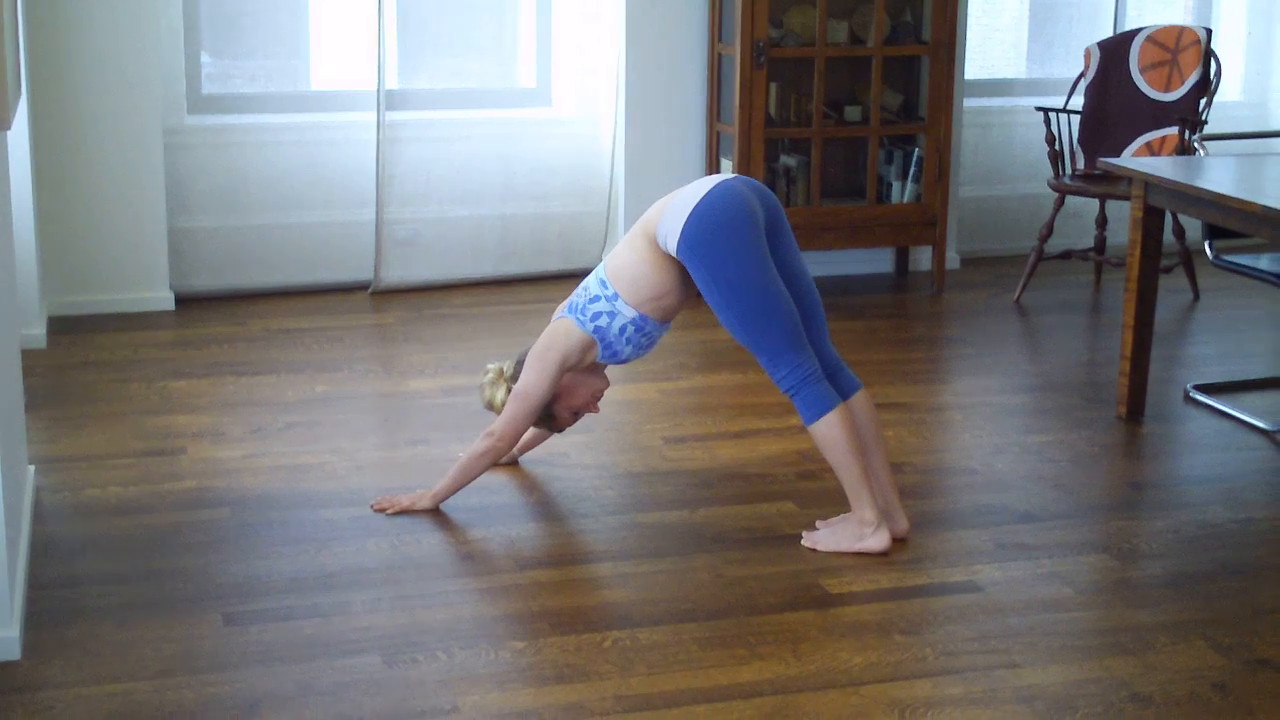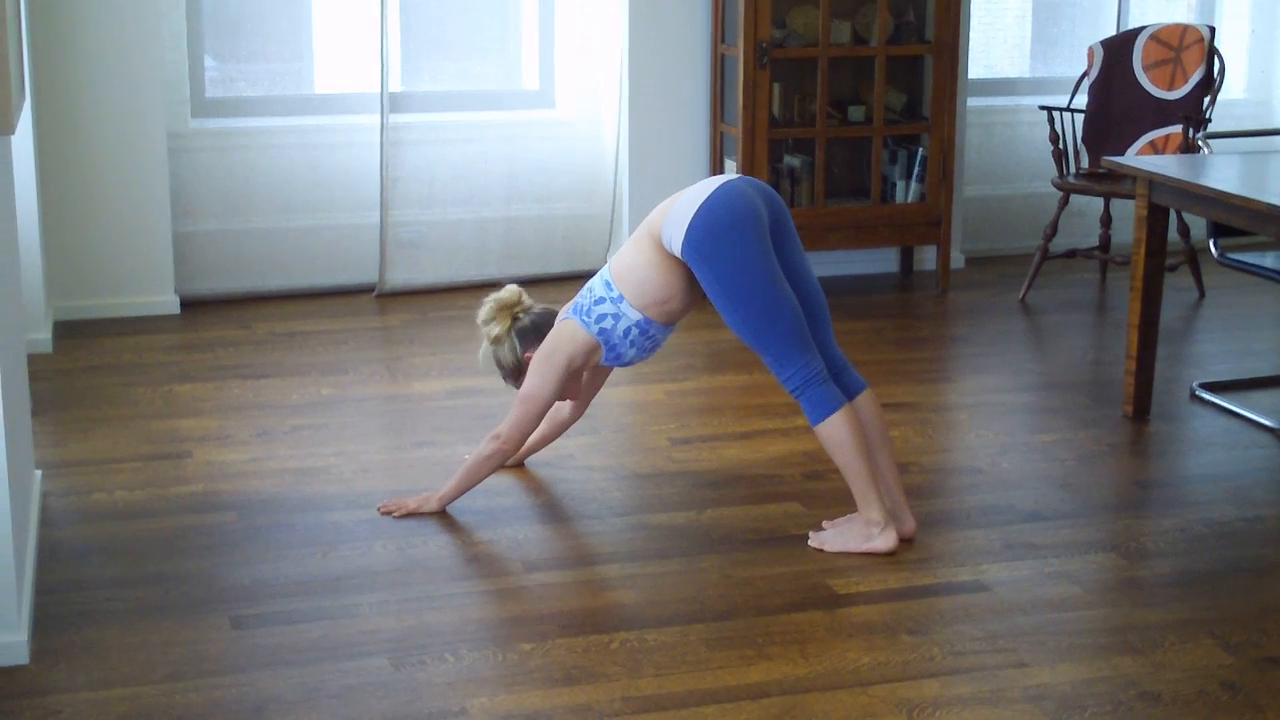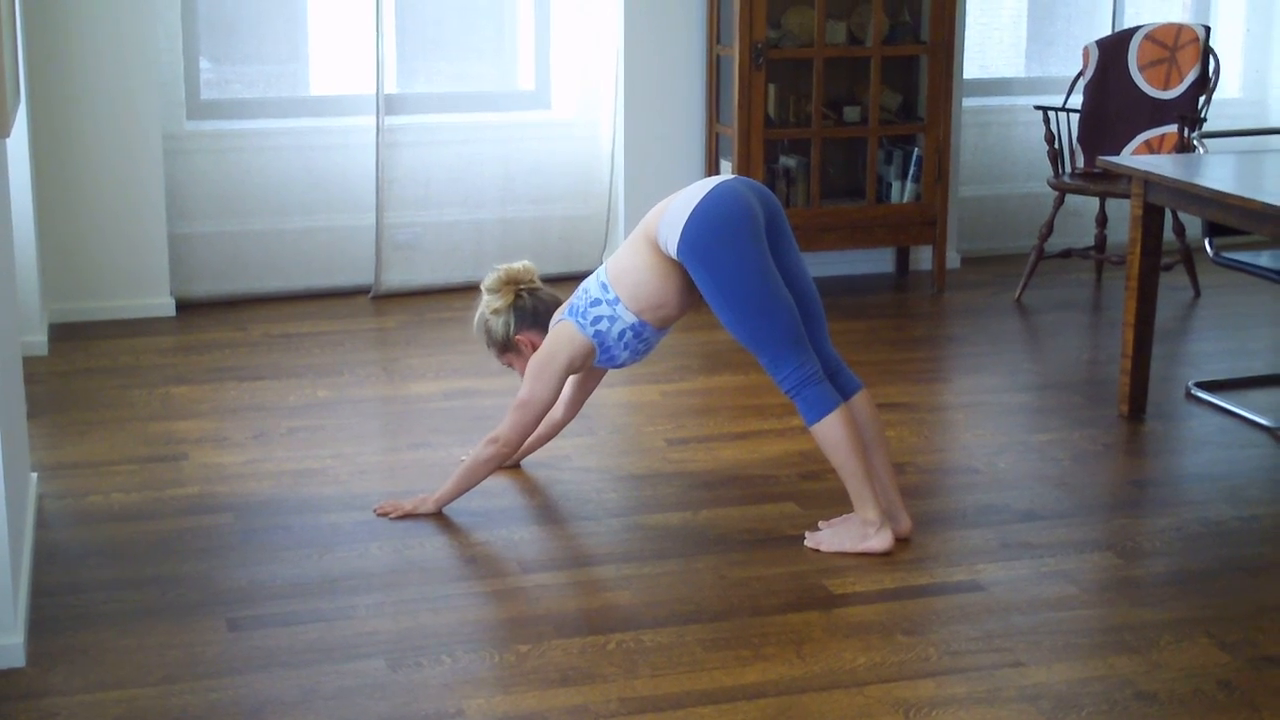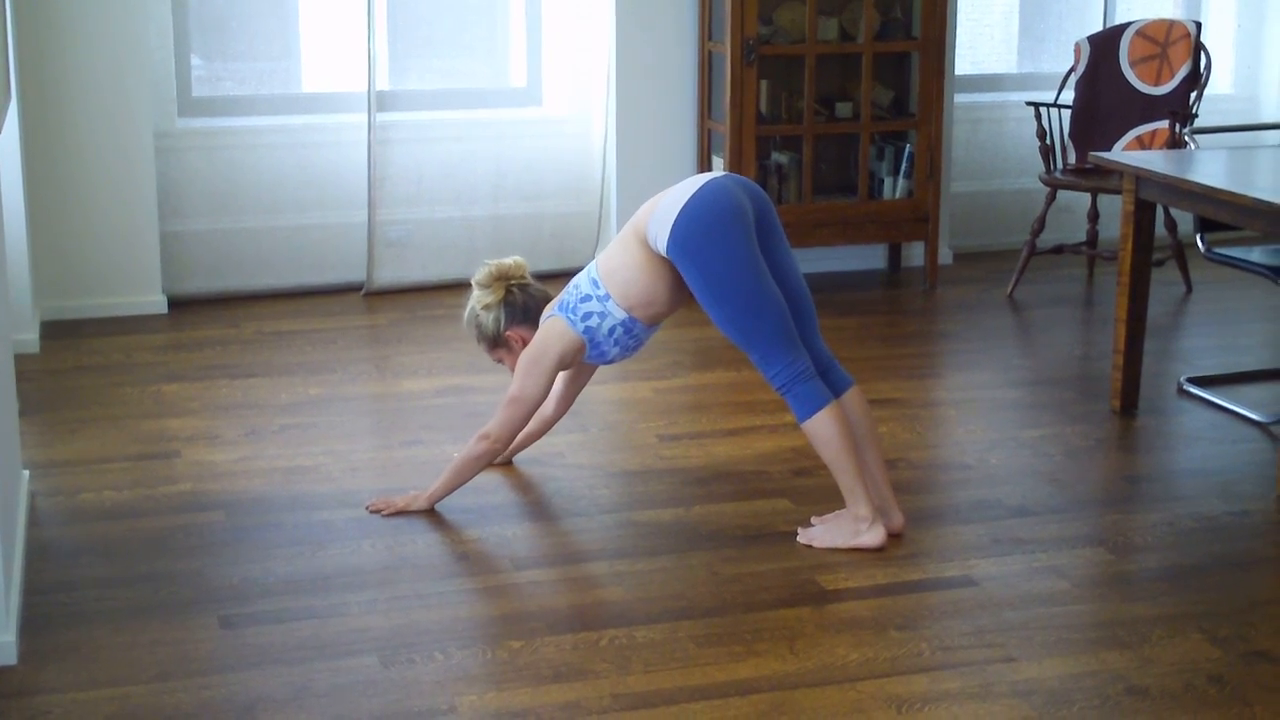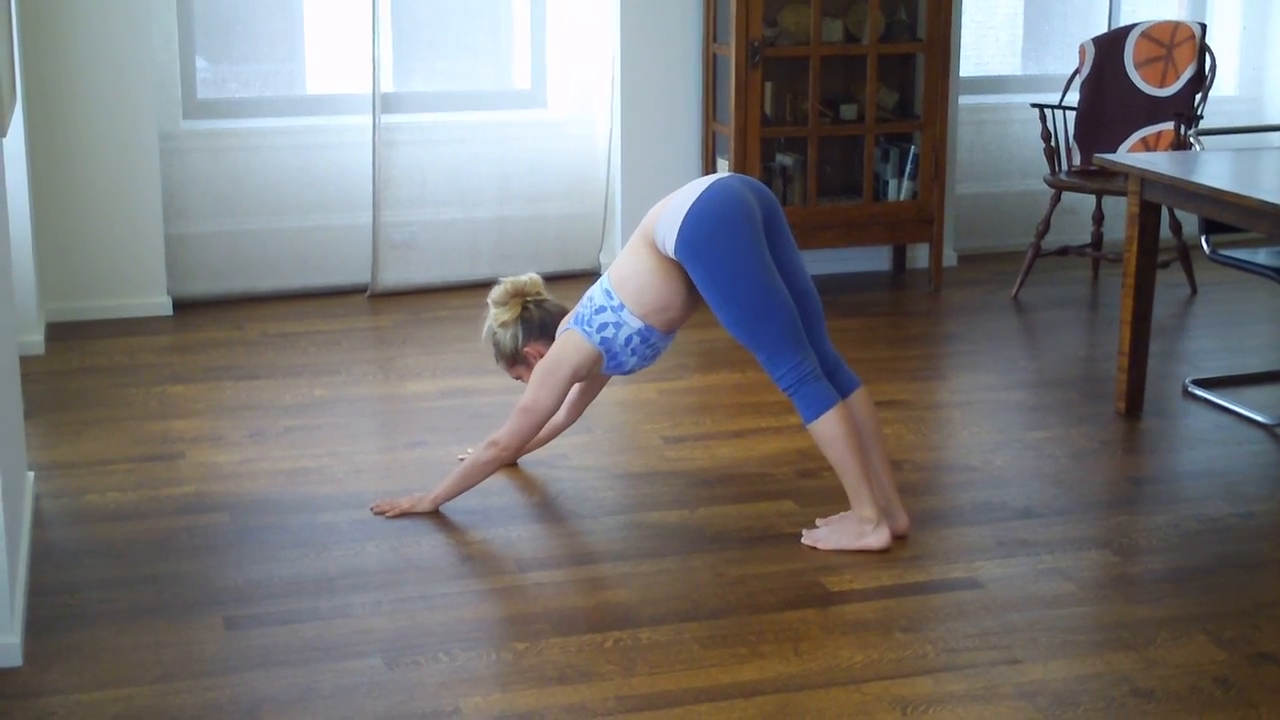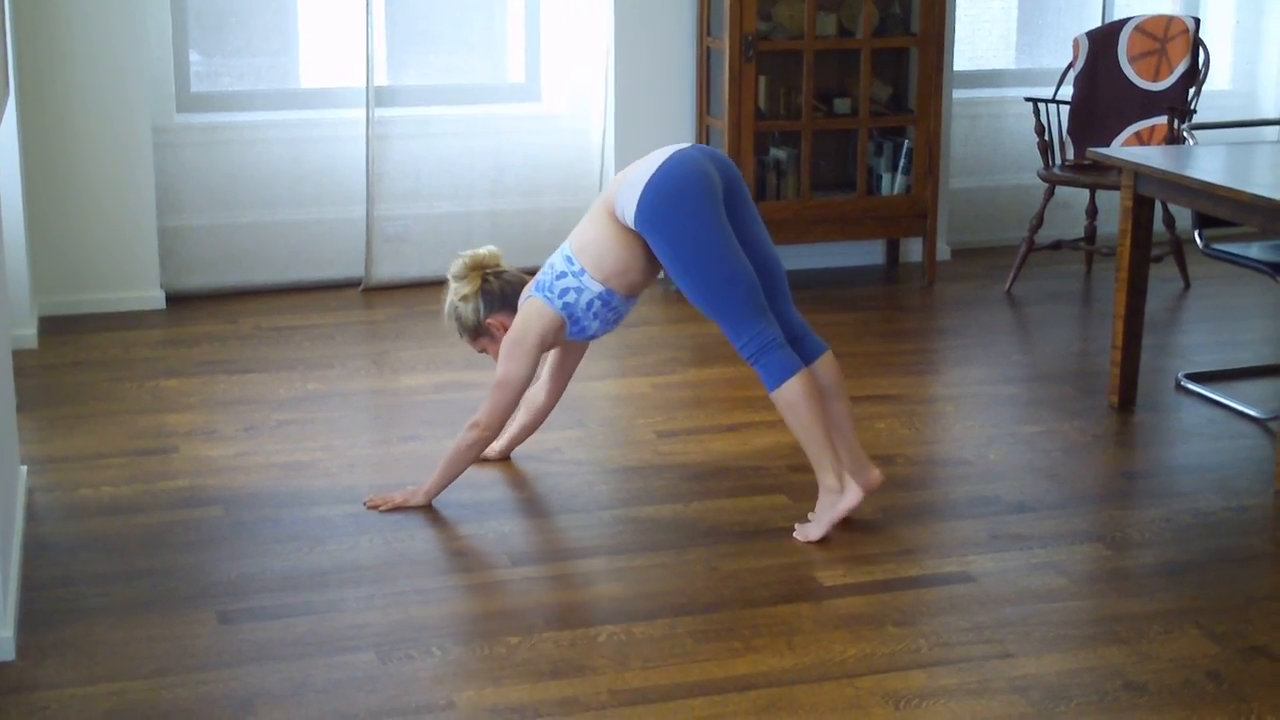
dt=0.5s
person 1, frame 1
left shoulder: (557, 346)
right shoulder: (584, 337)
left elbow: (497, 436)
left wrist: (430, 496)
right wrist: (516, 451)
left hip: (709, 224)
right hip: (735, 200)
left knee: (799, 374)
right knee: (820, 362)
left ankle: (869, 523)
right ankle: (887, 509)
person 1, frame 2
left shoulder: (563, 344)
right shoulder: (592, 333)
left elbow: (504, 437)
right elbow: (573, 407)
left wrist: (437, 498)
right wrist: (523, 454)
left hip: (713, 226)
right hip: (741, 201)
left knee: (805, 375)
right knee: (826, 362)
left ankle: (875, 524)
right ankle: (895, 510)
person 1, frame 3
left shoulder: (561, 344)
right shoulder: (586, 330)
left elbow: (503, 440)
right elbow: (564, 407)
left wrist: (434, 500)
right wrist: (514, 456)
left hip: (710, 226)
right hip: (735, 201)
left knee: (800, 376)
right knee: (821, 362)
left ankle: (872, 524)
right ankle: (891, 510)
person 1, frame 4
left shoulder: (550, 339)
right shoulder: (576, 325)
left elbow: (492, 435)
right elbow: (556, 405)
left wrist: (426, 497)
right wrist: (509, 453)
left hip: (699, 224)
right hip: (726, 197)
left knee: (791, 372)
right knee: (812, 358)
left ankle: (863, 518)
right ankle: (883, 505)
person 1, frame 5
left shoulder: (567, 352)
right shoulder: (593, 336)
left elbow: (502, 443)
right elbow: (570, 409)
left wrist: (431, 498)
right wrist: (512, 453)
left hip: (708, 224)
right hip: (733, 200)
left knee: (798, 373)
right knee: (819, 359)
left ankle: (869, 521)
right ankle: (888, 506)
person 1, frame 6
left shoulder: (530, 322)
right shoulder: (562, 308)
left elbow: (483, 425)
right elbow: (547, 390)
left wrist: (424, 492)
right wrist: (504, 447)
left hip: (667, 194)
right hip: (696, 168)
left knee: (760, 341)
right knee: (785, 325)
left ankle: (836, 485)
right ankle: (856, 466)
